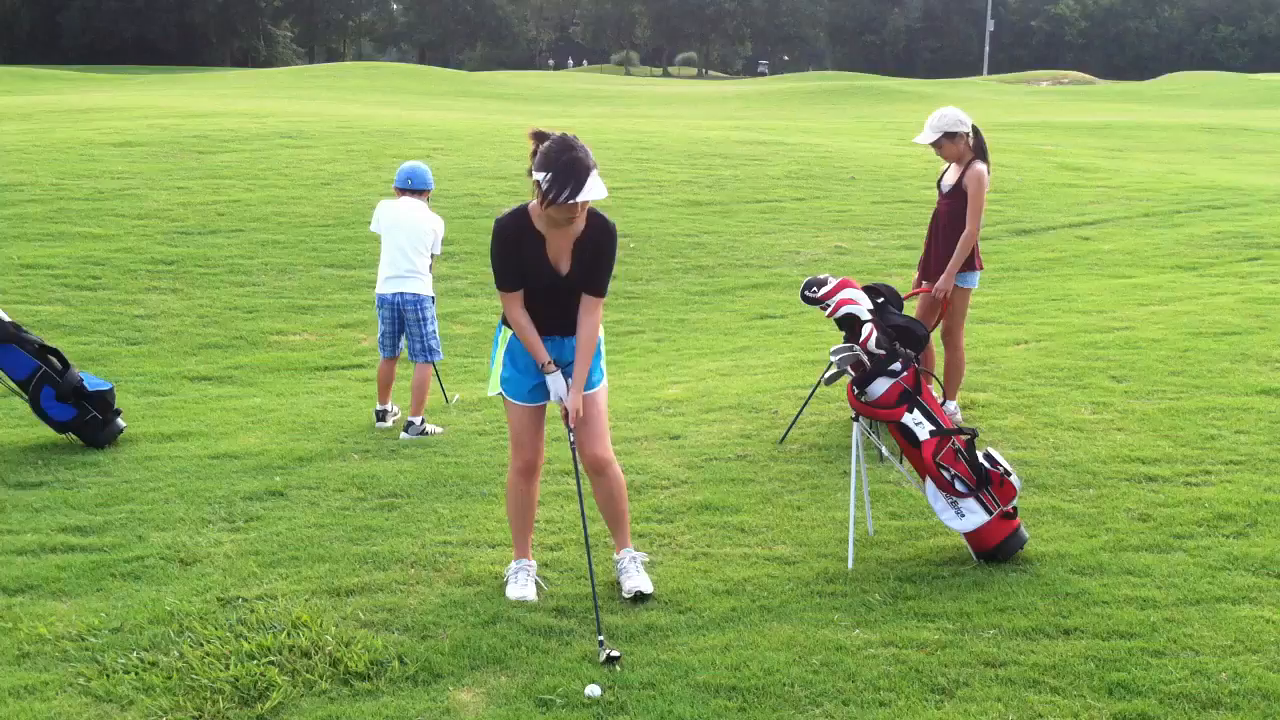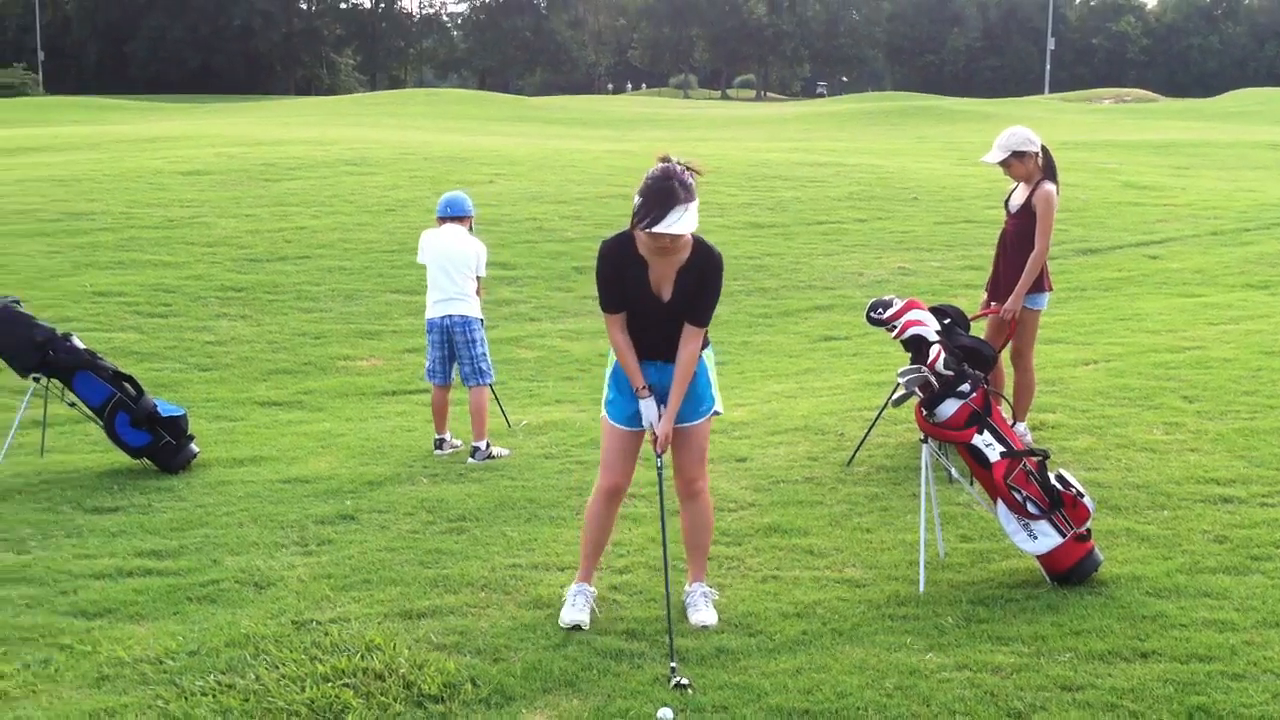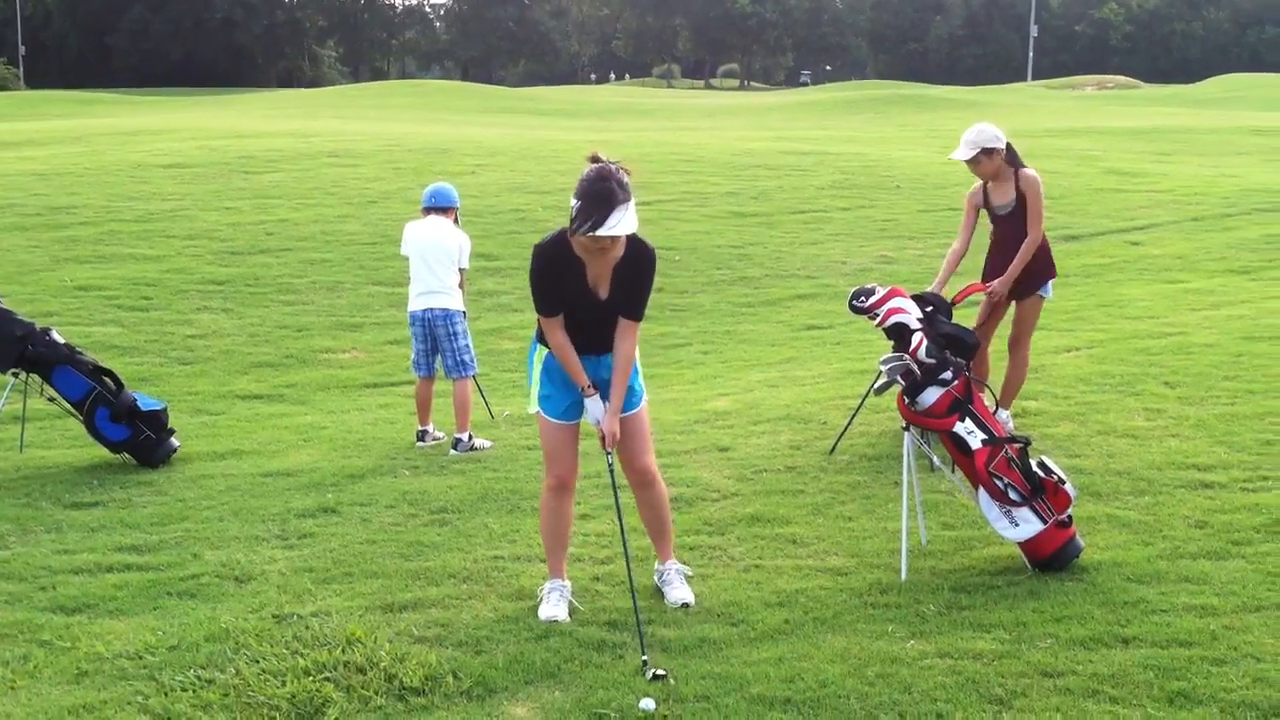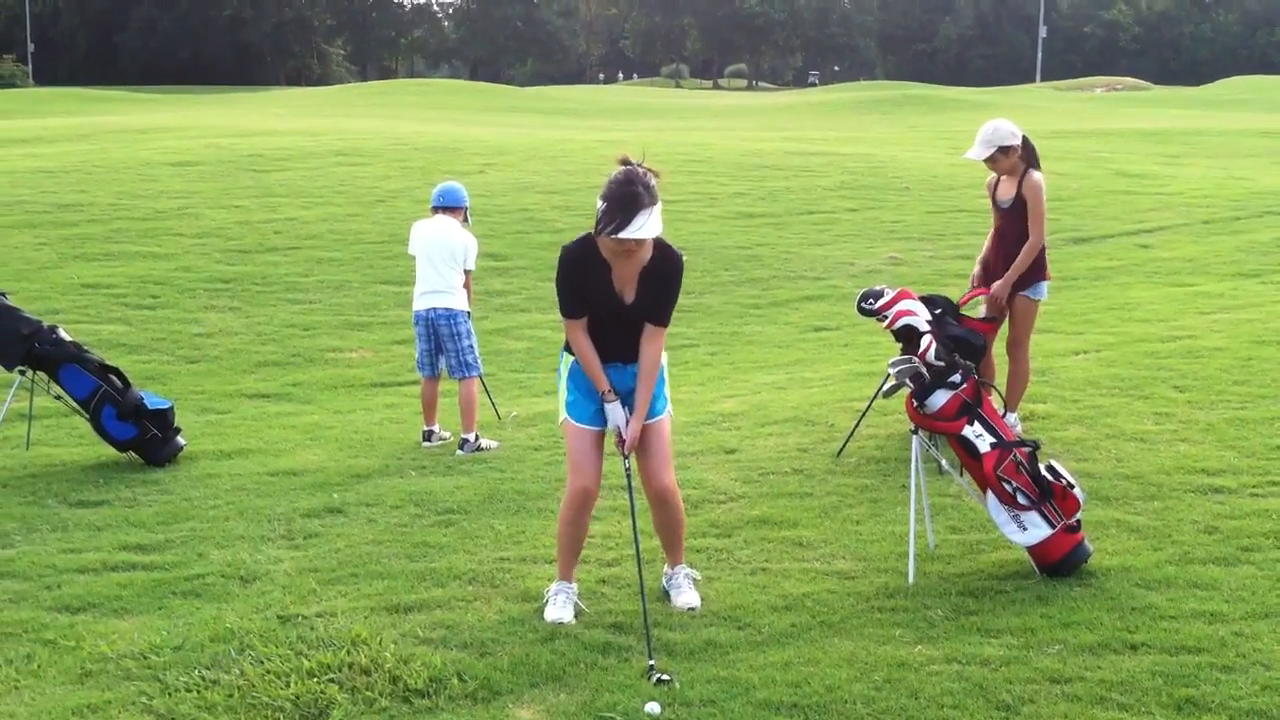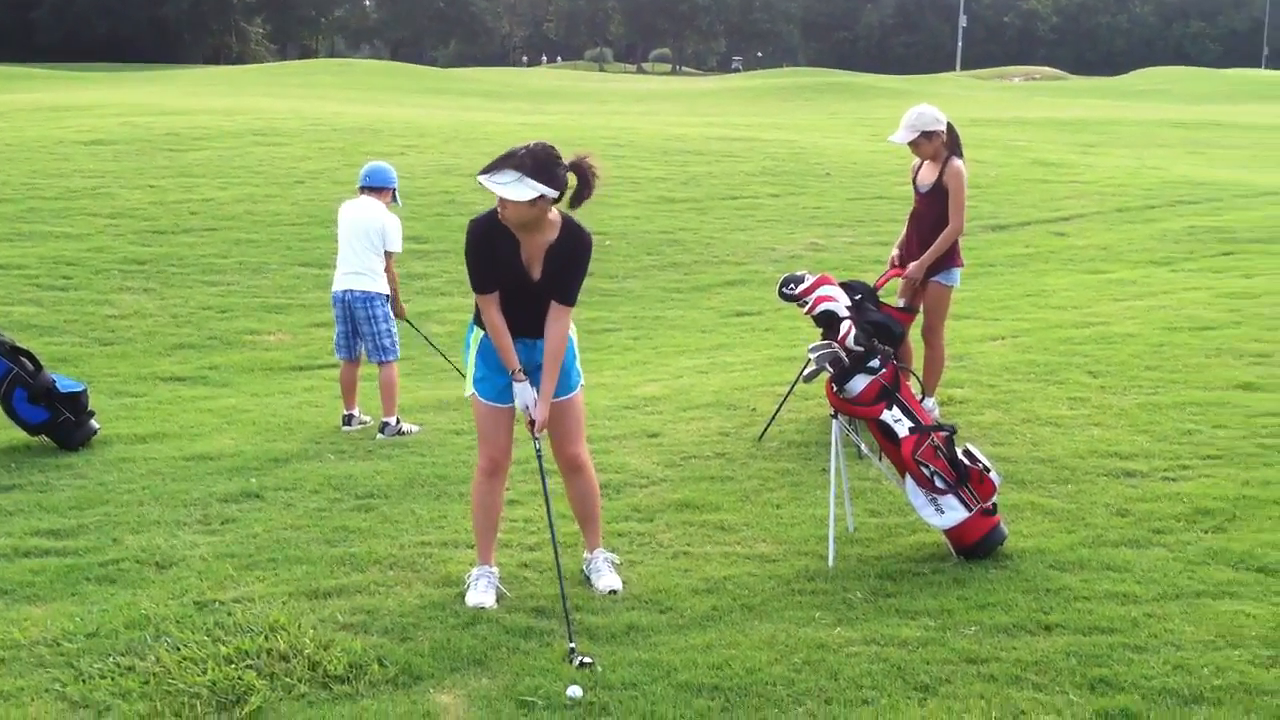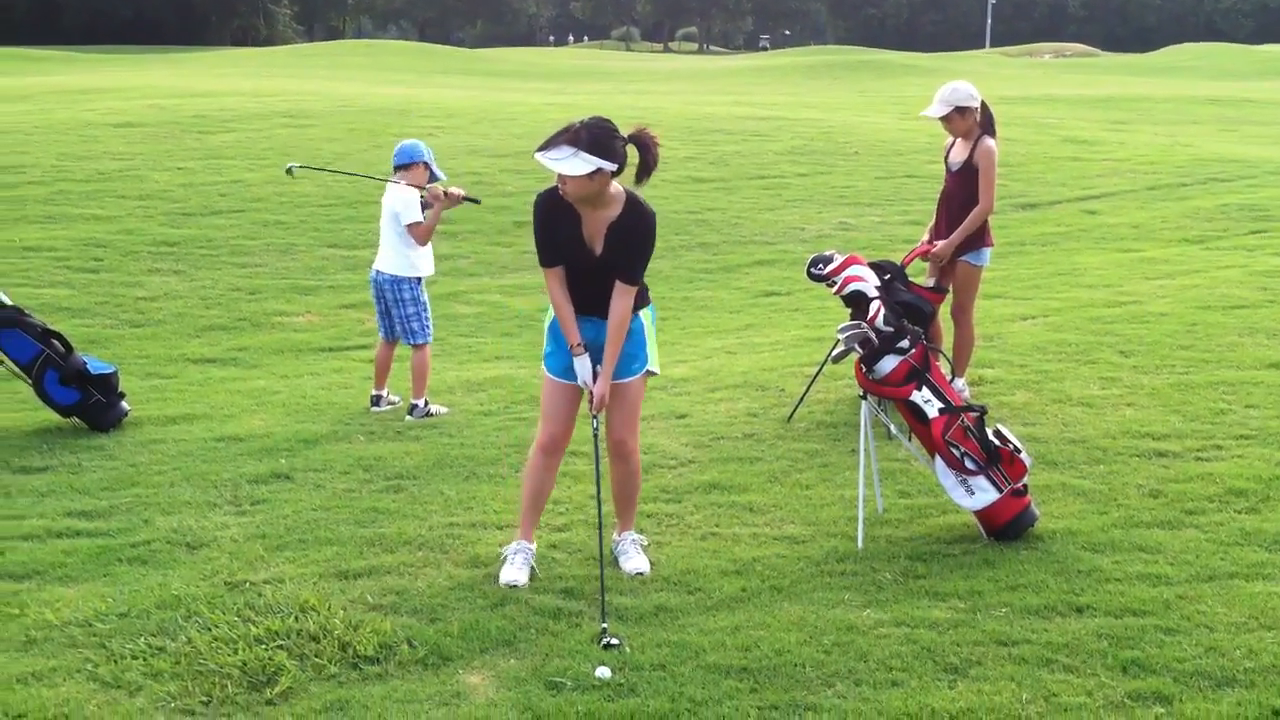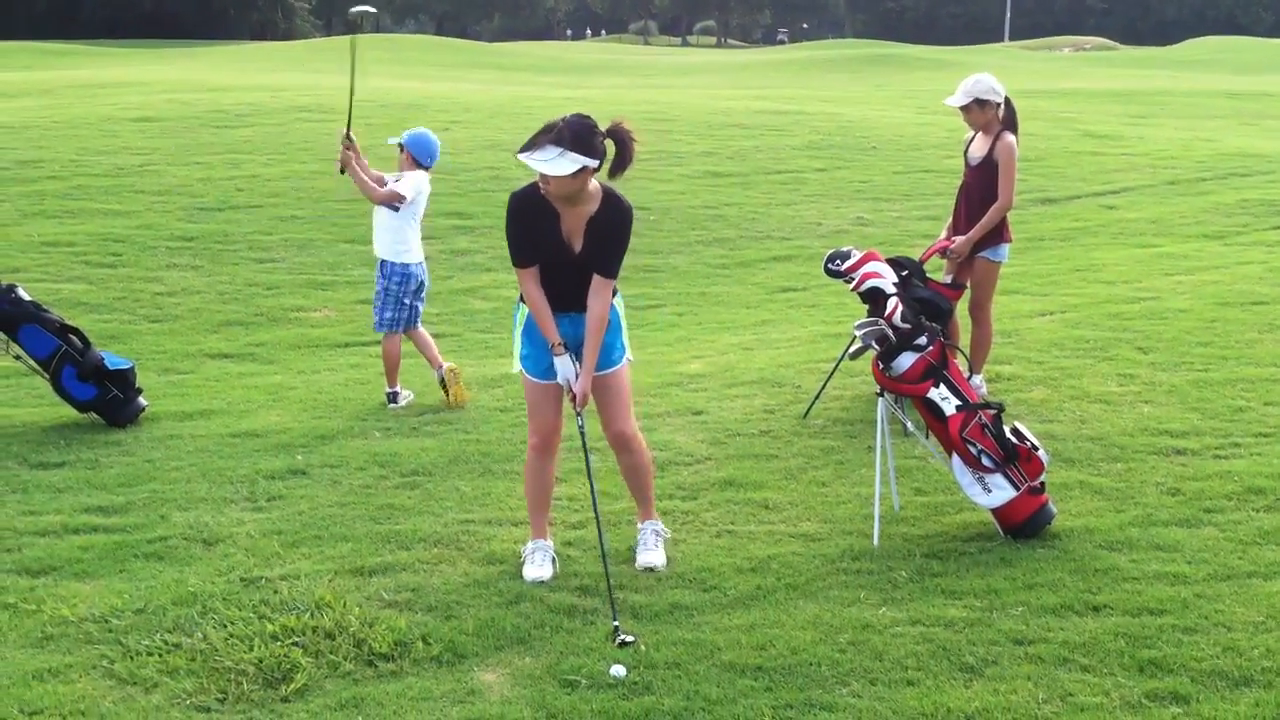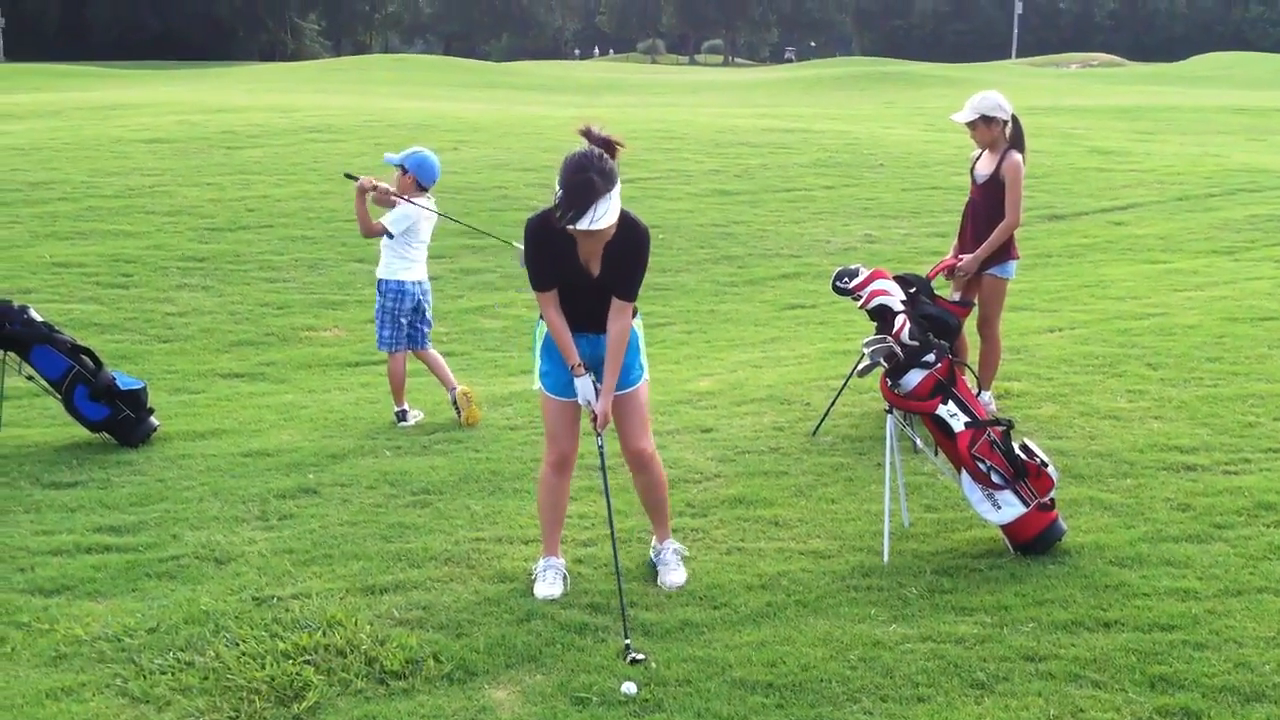
dt=0.7s
person 1, frame 1
left shoulder: (601, 231)
right shoulder: (510, 229)
left elbow: (590, 309)
right elbow: (513, 306)
left wrist: (577, 385)
right wrist: (548, 369)
left hip: (579, 346)
right hip: (525, 349)
left knee: (599, 457)
right knee: (526, 461)
left ankle: (626, 554)
right ankle: (522, 563)
person 1, frame 2
left shoulder: (707, 261)
right shoulder: (615, 253)
left elbow: (692, 338)
right elbow: (617, 328)
left wrist: (671, 414)
right wrist: (644, 394)
left hip: (687, 373)
right hip: (631, 371)
left knee: (693, 483)
right knee: (611, 484)
left ankle: (698, 587)
right ankle: (581, 586)
person 1, frame 3
left shoulder: (640, 256)
right shoulder: (549, 254)
left elbow: (626, 334)
right elbow: (553, 330)
left wrist: (614, 409)
right wrist: (587, 393)
left hip: (615, 363)
right hip: (560, 365)
left knee: (643, 470)
right knee: (560, 478)
left ankle: (668, 566)
right ankle: (556, 583)
person 1, frame 4
left shoulder: (668, 262)
right shoulder: (576, 257)
left elbow: (653, 339)
right elbow: (577, 333)
left wrist: (639, 415)
right wrist: (609, 398)
left hip: (643, 373)
right hip: (588, 373)
left knee: (662, 486)
right knee: (583, 487)
left ankle: (677, 572)
right ankle: (563, 585)
person 1, frame 5
left shoulder: (576, 240)
right shoulder: (484, 231)
left elbow: (558, 317)
right elbow: (489, 309)
left wrist: (545, 396)
right wrist: (517, 377)
left hip: (551, 346)
right hip: (495, 347)
left knee: (574, 456)
right knee: (492, 461)
left ankle: (597, 555)
right ankle: (484, 570)
person 1, frame 6
left shoulder: (639, 217)
right shoulder: (549, 206)
left elbow: (623, 296)
right elbow: (556, 282)
left wrist: (606, 374)
right wrist: (578, 352)
left hip: (625, 328)
right hip: (569, 324)
left knee: (623, 442)
right knee: (550, 438)
left ankle: (626, 536)
right ankle: (522, 545)
person 1, frame 7
left shoulder: (616, 212)
right shoulder: (524, 204)
left elbow: (600, 291)
right elbow: (529, 282)
left wrist: (587, 369)
right wrist: (557, 350)
left hip: (599, 321)
right hip: (542, 323)
left knee: (624, 431)
right knee: (543, 436)
left ankle: (649, 526)
right ankle: (539, 542)
person 1, frame 8
left shoulder: (634, 235)
right shoulder: (541, 230)
left elbow: (620, 315)
right elbow: (550, 306)
left wrist: (609, 391)
right wrist: (579, 371)
left hip: (618, 341)
right hip: (563, 342)
left knee: (640, 451)
right knee: (559, 455)
left ankle: (664, 543)
right ankle: (550, 560)
person 2, frame 1
left shoulder: (976, 172)
right shoulder: (950, 168)
left elbow: (972, 229)
left wrist: (950, 274)
right wrist: (923, 266)
left hip: (960, 265)
right hip: (937, 260)
left knee: (950, 335)
left ankle: (949, 406)
person 2, frame 2
left shoulder: (1044, 192)
right shoulder: (1017, 188)
left elbow: (1040, 249)
left wrist: (1018, 295)
right wrist: (992, 287)
left hip: (1029, 286)
right hip: (1005, 281)
left knee: (1020, 356)
left ankle: (1020, 427)
person 2, frame 3
left shoulder: (1027, 180)
right shoulder: (976, 194)
left elbow: (1034, 235)
right elbow: (961, 243)
left wrist: (1009, 278)
right wrist: (937, 286)
left hip: (1032, 271)
right hip: (997, 268)
left knee: (1018, 344)
right knee: (978, 339)
left ankle: (1003, 413)
person 2, frame 4
left shoulder: (1032, 182)
right shoulder: (993, 183)
left elbow: (1036, 238)
left wrist: (1008, 281)
right wrist: (980, 264)
left hip: (1026, 275)
right hip: (997, 270)
left knee: (1016, 346)
left ankle: (1011, 416)
person 2, frame 5
left shoulder: (953, 169)
right shoulder: (917, 167)
left elbow: (956, 226)
left wrist: (924, 262)
right wrist: (899, 248)
left hip: (940, 262)
right hip: (914, 258)
left knee: (931, 332)
left ankle: (928, 401)
person 2, frame 6
left shoulder: (985, 148)
right shoulder: (951, 144)
left elbow: (986, 205)
left wrist: (952, 241)
right wrist: (930, 231)
left hip: (970, 242)
right hip: (944, 238)
left knee: (961, 312)
left ankle: (958, 382)
person 2, frame 7
left shoulder: (1005, 143)
right shoulder: (971, 139)
left elbow: (1005, 202)
left wrist: (971, 238)
right wrist: (950, 229)
left hip: (989, 239)
right hip: (962, 235)
left knee: (978, 309)
left ankle: (975, 379)
person 2, frame 8
left shoulder: (1011, 161)
right shoulder: (978, 157)
left elbow: (1012, 220)
left wrist: (979, 257)
right wrist: (956, 248)
left hip: (996, 257)
right hip: (969, 253)
left knee: (987, 326)
left ankle: (985, 395)
person 3, frame 1
left shoulder: (384, 209)
right shoulder: (434, 221)
right elbow: (431, 262)
left hip: (386, 291)
right hip: (417, 292)
left knee: (388, 354)
right knee: (424, 359)
left ankle: (384, 410)
right ankle: (414, 423)
person 3, frame 2
left shoulder: (428, 238)
right shoulder: (475, 245)
right elbow: (478, 287)
left hip: (435, 317)
right hip: (466, 316)
left knee: (441, 382)
right knee: (478, 383)
left ankle: (442, 439)
right ankle: (480, 446)
person 3, frame 3
left shoulder: (411, 230)
right shoulder: (459, 237)
right elbow: (461, 279)
left hip: (418, 308)
right hip: (447, 308)
left knee: (425, 374)
right knee: (462, 375)
left ankle: (425, 431)
right ankle: (463, 438)
person 3, frame 4
left shoulder: (419, 229)
right shoulder: (466, 238)
right elbow: (467, 281)
right wrist: (466, 309)
left hip: (422, 308)
right hip: (452, 309)
left knee: (429, 375)
right knee: (468, 375)
left ankle: (431, 431)
right ankle: (469, 439)
person 3, frame 5
left shoulder: (345, 209)
right shoulder: (388, 219)
right elbow: (387, 267)
right wrist: (397, 301)
left hip: (341, 290)
right hip: (370, 293)
left knee: (349, 358)
right knee: (387, 359)
left ankle: (351, 415)
right ankle: (390, 423)
person 3, frame 6
left shoulder: (397, 190)
right shoulder: (407, 195)
left elbow: (429, 201)
right elbow: (421, 237)
left wrist: (449, 196)
right wrist: (439, 206)
left hip: (382, 274)
right hip: (403, 278)
left knee: (388, 339)
right knee: (420, 342)
left ankle: (379, 395)
right ankle: (418, 405)
person 3, frame 7
left shoulder: (415, 181)
right shoulder: (407, 177)
left elbow: (377, 195)
right elbow: (372, 177)
left wrist: (352, 165)
right wrist: (354, 155)
left hip: (396, 266)
right hip: (413, 264)
left knee: (391, 330)
right knee: (411, 325)
left ankle: (394, 392)
right ankle: (442, 368)
person 3, frame 8
left shoulder: (408, 211)
right shoulder: (426, 204)
left elbow: (368, 230)
right elbow: (387, 201)
left wrist: (361, 196)
right wrist: (376, 190)
left hip: (395, 285)
right hip: (419, 284)
left knee: (396, 350)
right knee: (422, 346)
left ankle: (402, 411)
right ankle: (456, 390)
